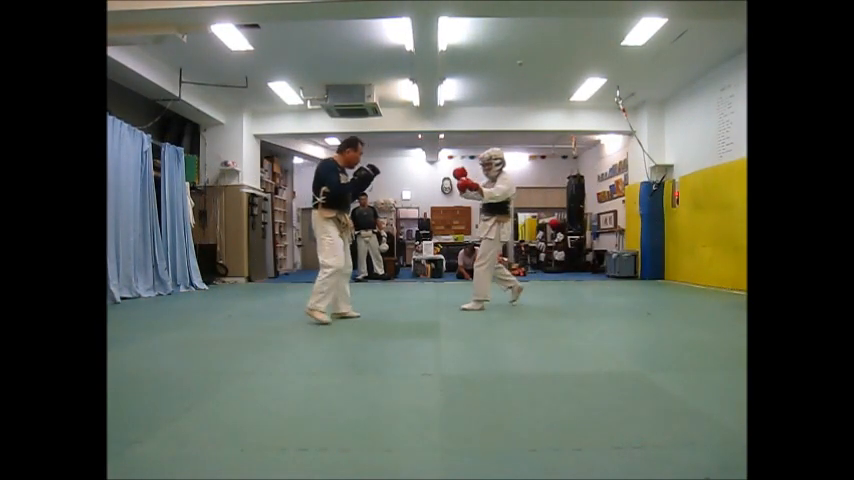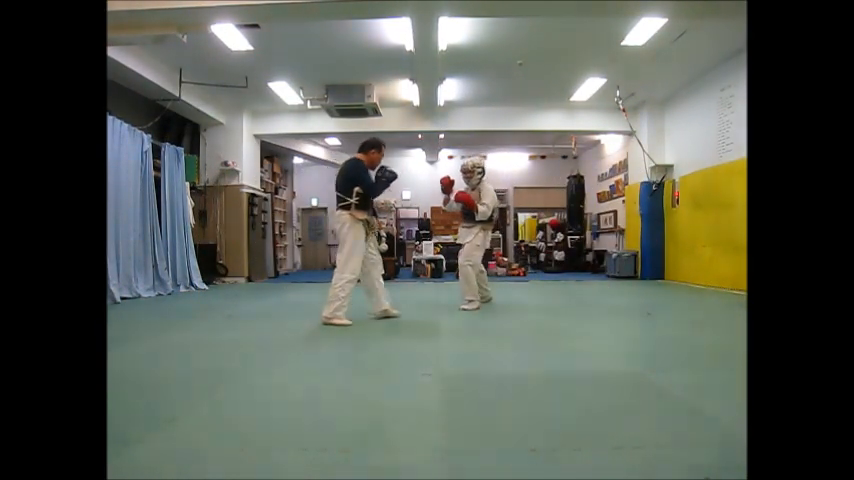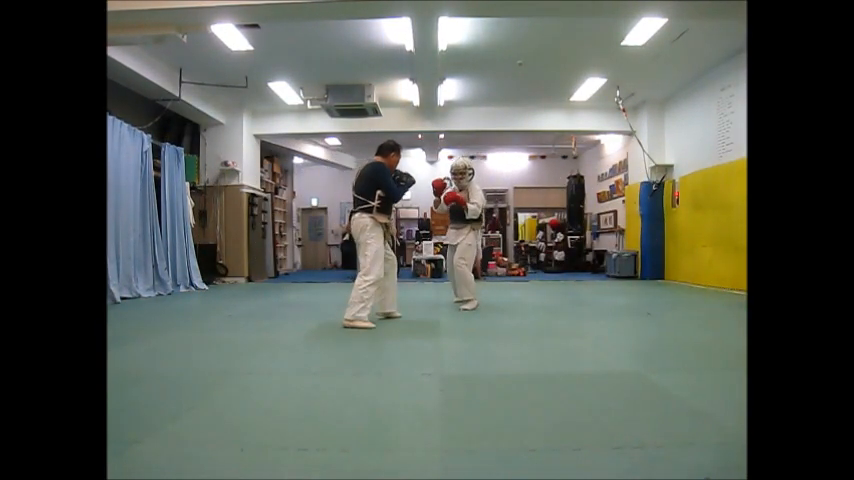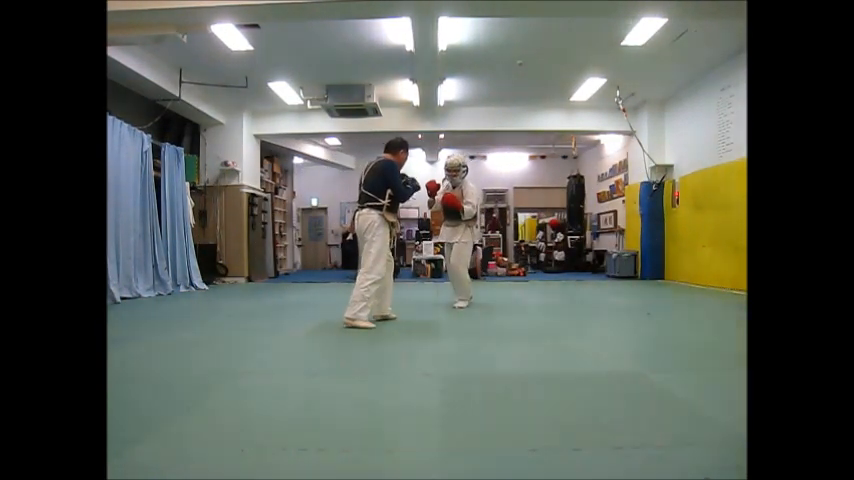
dt=0.4s
person 1, frame 1
left shoulder: (341, 169)
right shoulder: (327, 165)
left elbow: (348, 196)
right elbow: (337, 190)
left wrist: (365, 181)
right wrist: (358, 180)
left hip: (340, 221)
right hip: (325, 219)
left knee: (345, 267)
right knee: (334, 264)
left ankle: (341, 308)
right ankle: (316, 306)
person 1, frame 2
left shoulder: (356, 166)
right shoulder: (356, 165)
right elbow: (371, 191)
left wrist: (380, 179)
right wrist: (386, 180)
left hip: (359, 222)
right hip: (351, 221)
left knee: (373, 265)
right knee: (348, 270)
left ankle: (382, 307)
right ankle: (332, 314)
person 1, frame 3
left shoulder: (370, 168)
right shoulder: (379, 168)
right elbow: (394, 196)
left wrist: (396, 182)
right wrist: (406, 183)
left hip: (370, 223)
right hip: (369, 223)
left knee: (389, 263)
right knee: (372, 272)
left ankle: (387, 308)
right ankle: (353, 317)
person 1, frame 4
left shoulder: (374, 165)
right shoulder: (389, 166)
right elbow: (401, 197)
left wrist: (401, 185)
right wrist: (412, 187)
left hip: (368, 218)
right hip: (375, 220)
left knee: (385, 265)
right knee: (372, 270)
left ankle: (381, 310)
right ankle: (354, 315)
person 2, frame 1
left shoulder: (505, 180)
right shoulder: (490, 182)
left elbow: (495, 194)
right elbow: (471, 194)
left wrist: (475, 186)
right wrist: (463, 182)
left hip: (497, 226)
right hip: (490, 225)
left knee: (483, 263)
right knee: (491, 263)
left ankle: (478, 301)
right ankle: (514, 286)
person 2, frame 2
left shoulder: (487, 189)
right shoulder: (466, 190)
left elbow: (485, 212)
right elbow: (450, 207)
left wrist: (471, 203)
right wrist: (447, 193)
left hip: (479, 233)
right hip: (466, 231)
left knee: (465, 263)
right knee: (474, 266)
left ankle: (473, 300)
right ankle: (485, 295)
person 2, frame 3
left shoulder: (475, 190)
right shoulder: (453, 190)
left elbow: (475, 211)
right elbow: (439, 208)
left wrist: (461, 202)
right wrist: (438, 195)
left hip: (469, 233)
right hip: (454, 232)
left knee: (460, 264)
right knee: (452, 266)
left ankle: (470, 299)
right ankle: (461, 294)
person 2, frame 4
left shoulder: (469, 188)
right shoulder: (446, 187)
left elbow: (470, 211)
right elbow: (434, 207)
left wrist: (457, 205)
right wrist: (432, 195)
left hip: (464, 231)
right hip: (449, 231)
left knee: (458, 264)
right knee: (452, 265)
left ankle: (464, 297)
right ankle: (463, 294)
